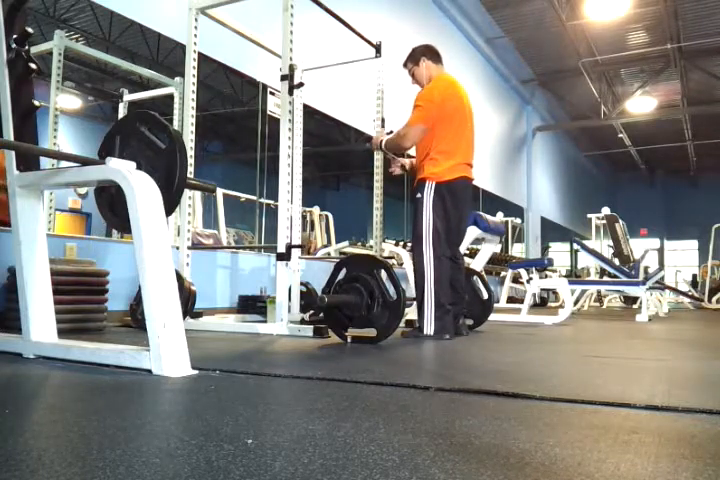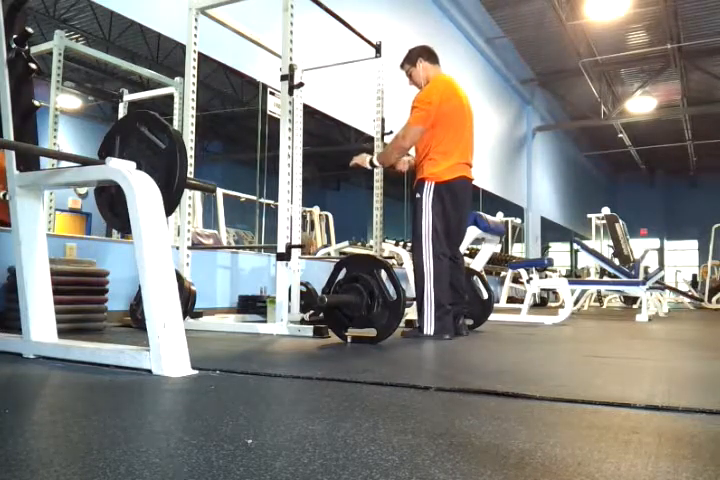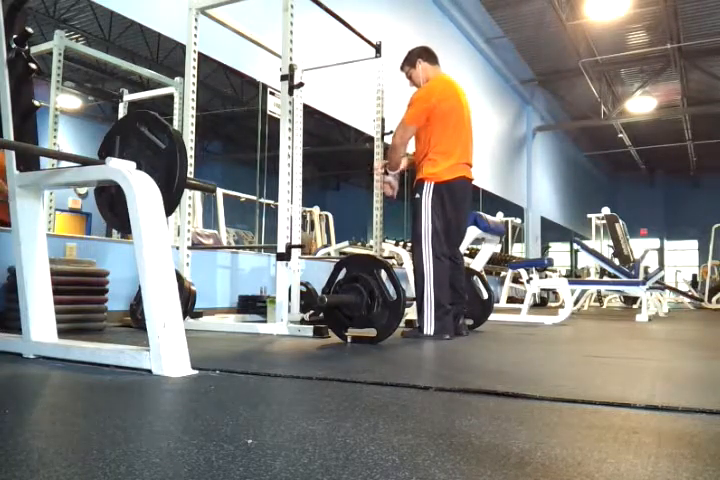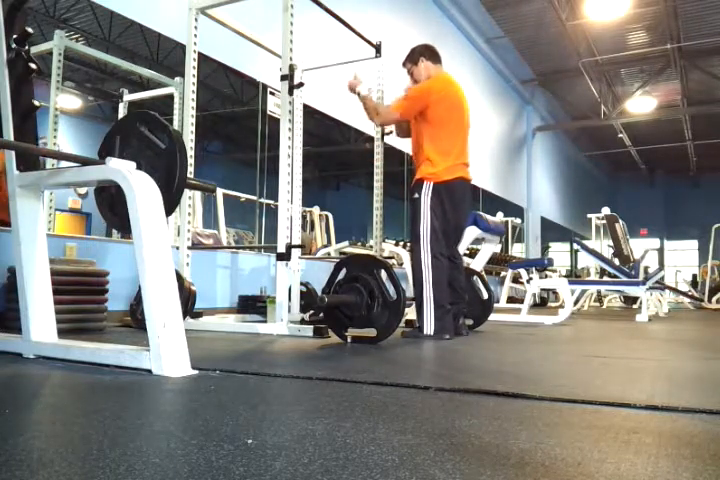
dt=0.5s
person 1, frame 1
left shoulder: (433, 91)
right shoulder: (458, 91)
left elbow: (408, 138)
left wrist: (385, 143)
right wrist: (412, 163)
left hip: (438, 182)
right hip: (459, 180)
left knee: (430, 251)
right knee: (449, 251)
left ankle: (435, 324)
right ankle: (454, 319)
person 1, frame 2
left shoulder: (432, 92)
right shoulder: (456, 91)
left elbow: (405, 140)
left wrist: (374, 161)
right wrist: (412, 161)
left hip: (438, 182)
right hip: (458, 180)
left knee: (429, 252)
right knee: (449, 251)
left ankle: (433, 324)
right ankle: (454, 319)
person 1, frame 3
left shoulder: (429, 92)
right shoulder: (455, 91)
left elbow: (400, 139)
left wrist: (391, 174)
right wrist: (403, 162)
left hip: (437, 181)
right hip: (459, 180)
left knee: (430, 252)
right knee: (449, 251)
left ankle: (435, 324)
right ankle: (455, 319)
person 1, frame 4
left shoulder: (428, 89)
right shoulder: (454, 90)
left elbow: (381, 117)
right elbow: (406, 129)
left wrist: (361, 92)
right wrist: (405, 101)
left hip: (436, 182)
right hip: (457, 180)
left knee: (428, 251)
right knee: (447, 251)
left ankle: (433, 324)
right ankle: (454, 319)
